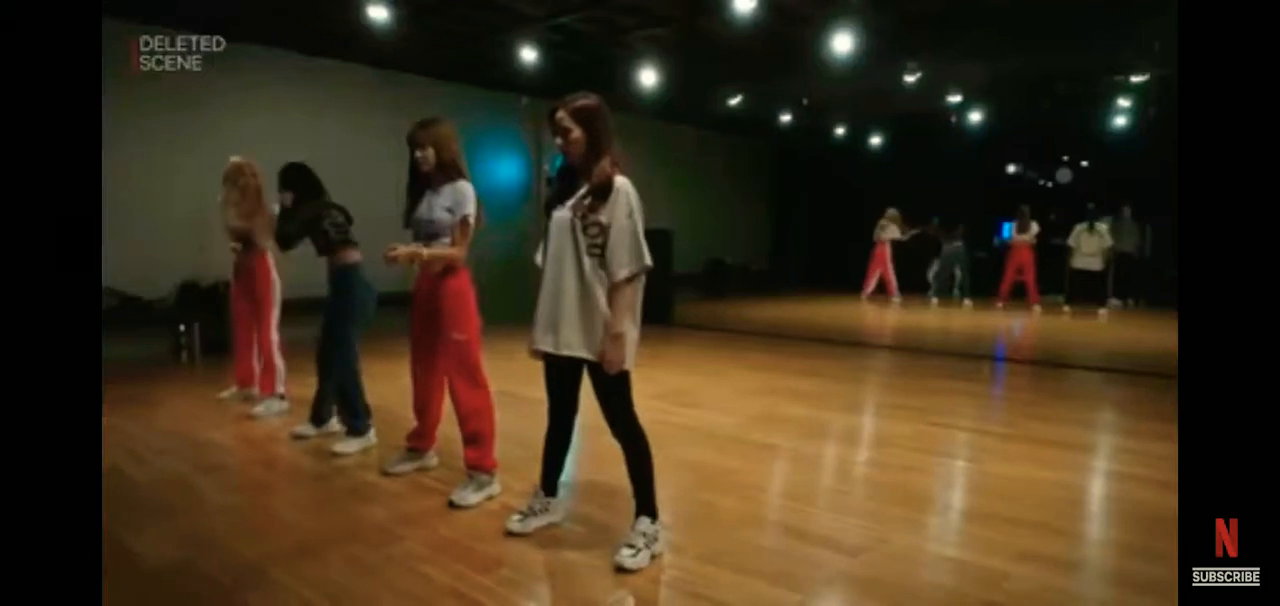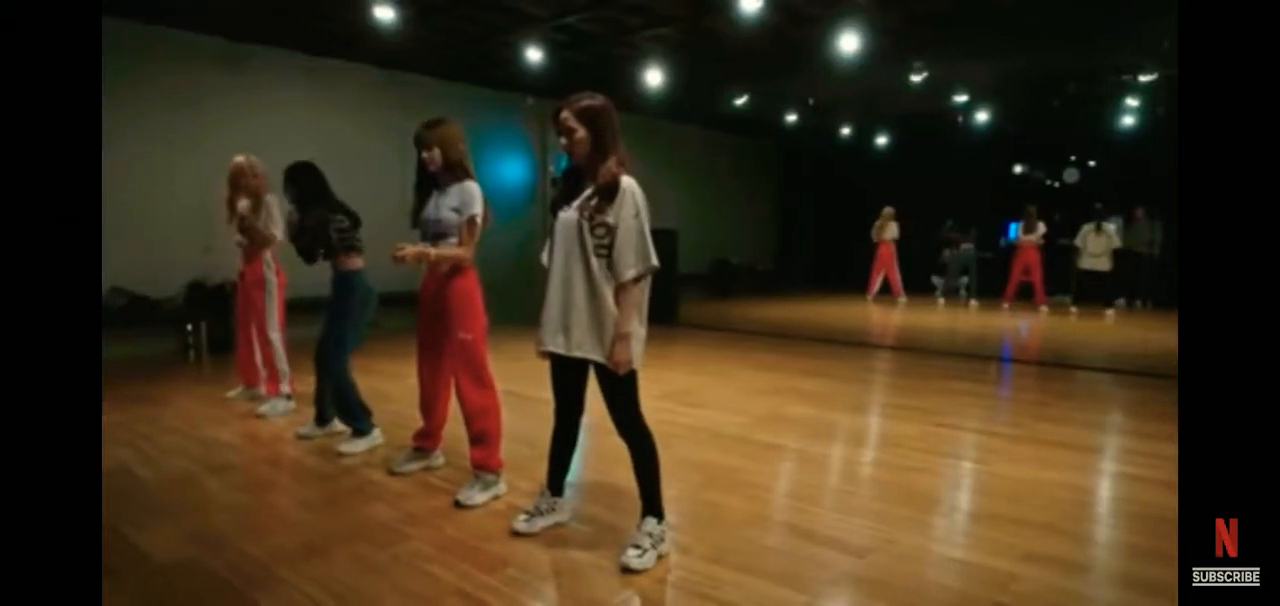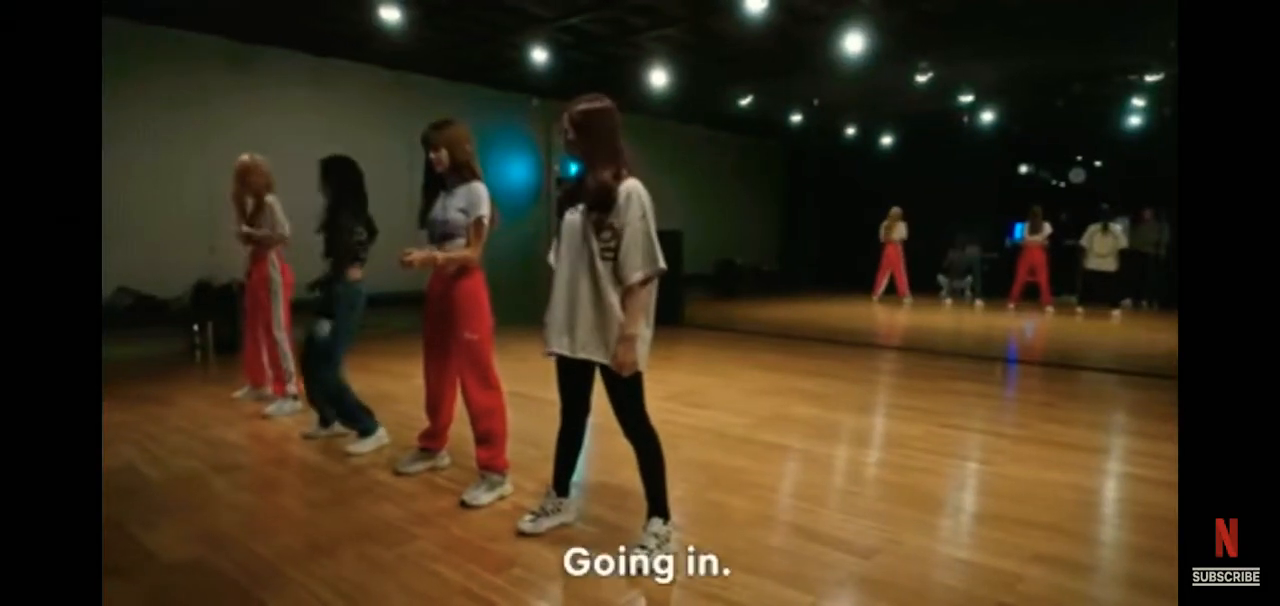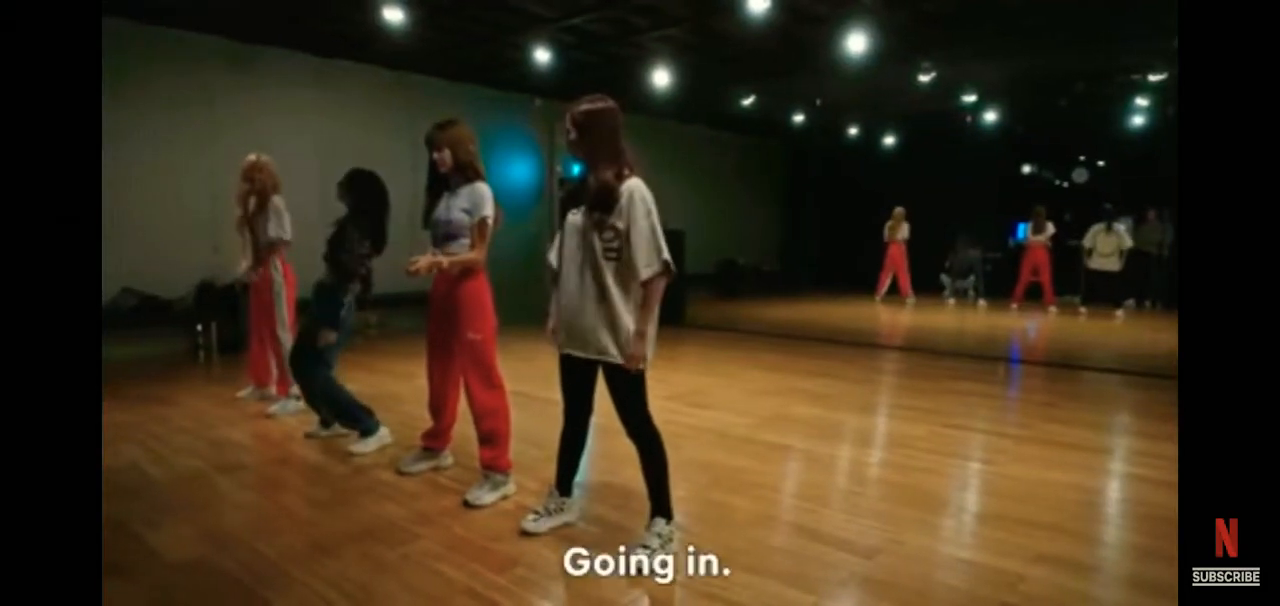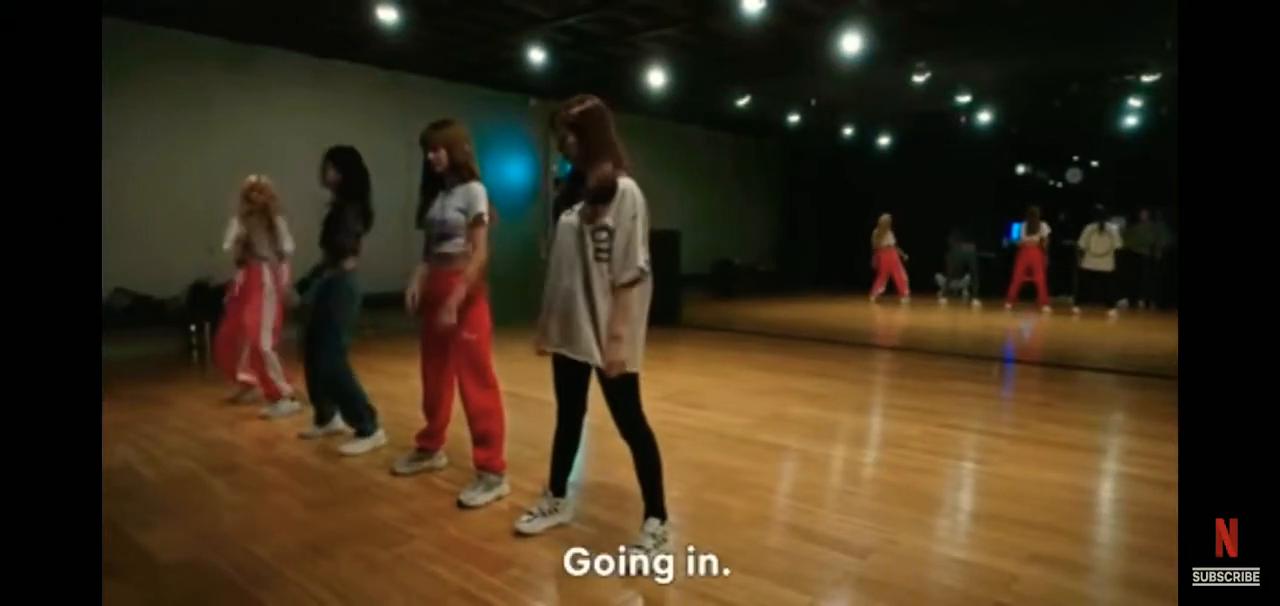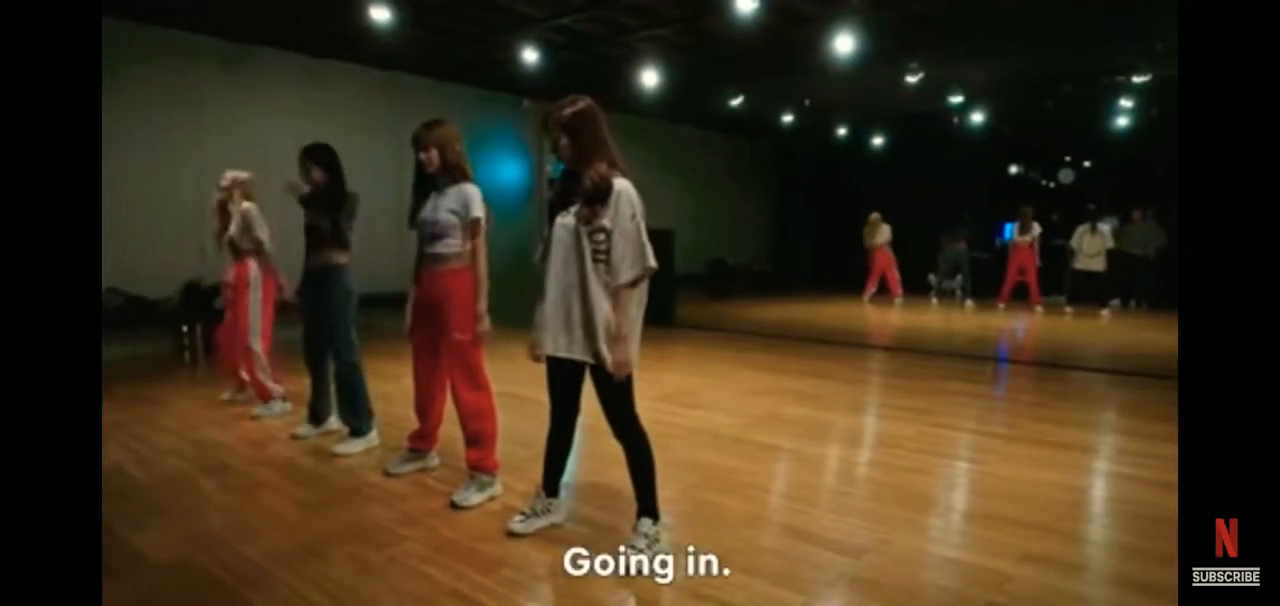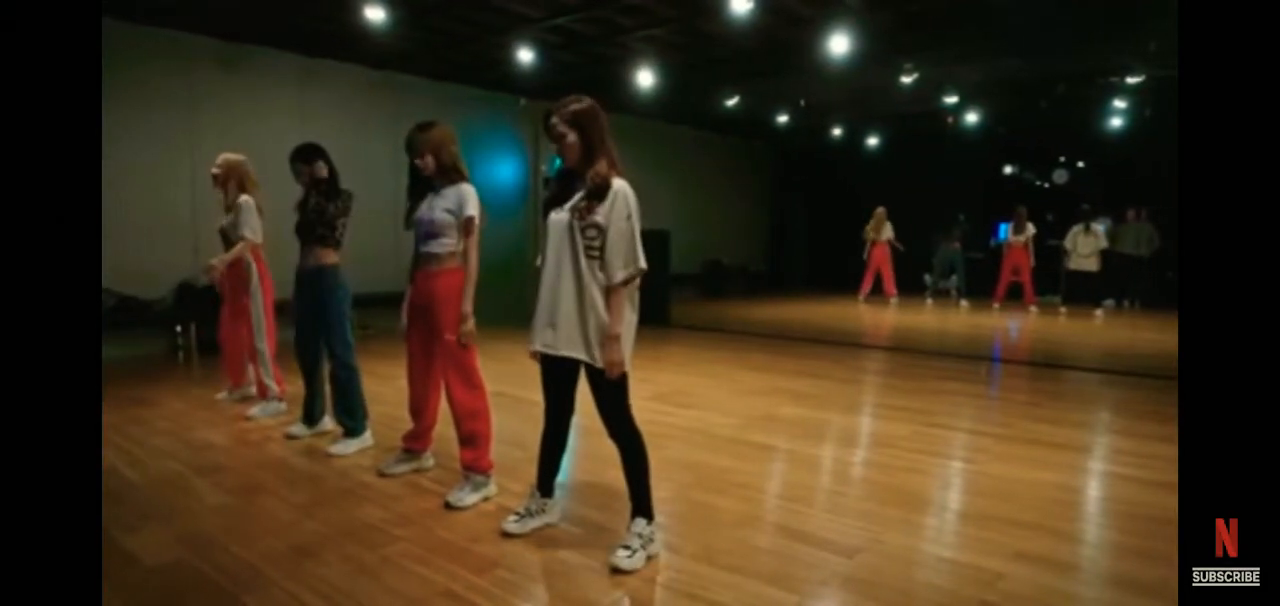
dt=0.4s
person 1, frame 1
left shoulder: (617, 190)
right shoulder: (565, 191)
left elbow: (627, 272)
right elbow: (551, 265)
left wrist: (616, 334)
right wrist: (541, 325)
left hip: (599, 333)
right hip: (561, 330)
left knee: (621, 422)
right knee: (559, 415)
left ankle: (648, 523)
right ankle: (548, 499)
person 1, frame 2
left shoulder: (624, 190)
right shoulder: (570, 190)
left elbow: (633, 272)
right elbow: (556, 265)
left wrist: (623, 334)
right wrist: (546, 324)
left hip: (606, 333)
right hip: (567, 330)
left knee: (628, 422)
right knee: (566, 415)
left ankle: (653, 523)
right ankle: (554, 499)
person 1, frame 3
left shoulder: (629, 193)
right shoulder: (577, 192)
left elbow: (641, 274)
right elbow: (563, 265)
left wrist: (629, 336)
right wrist: (554, 323)
left hip: (612, 335)
right hip: (573, 330)
left knee: (633, 423)
right knee: (572, 416)
left ankle: (659, 523)
right ankle: (560, 499)
person 1, frame 4
left shoulder: (632, 192)
right shoulder: (581, 191)
left elbow: (654, 270)
left wrist: (641, 332)
right wrist: (555, 313)
left hip: (617, 334)
right hip: (576, 329)
left knee: (636, 423)
right knee: (575, 415)
left ankle: (662, 523)
right ankle: (563, 498)
person 1, frame 5
left shoulder: (623, 192)
right shoulder: (573, 192)
left elbow: (628, 274)
right elbow: (559, 267)
left wrist: (618, 336)
right wrist: (545, 321)
left hip: (605, 335)
right hip: (568, 330)
left knee: (630, 423)
right knee: (568, 416)
left ankle: (656, 523)
right ankle: (556, 499)
person 1, frame 6
left shoulder: (619, 192)
right shoulder: (567, 193)
left elbow: (630, 274)
right elbow: (552, 269)
left wrist: (622, 337)
right wrist: (541, 326)
left hip: (603, 335)
right hip: (562, 332)
left knee: (623, 423)
right knee: (561, 416)
left ankle: (649, 523)
right ankle: (549, 499)
person 1, frame 7
left shoulder: (615, 192)
right shoulder: (563, 192)
left elbow: (622, 273)
right elbow: (551, 267)
left wrist: (614, 336)
right wrist: (539, 327)
left hip: (597, 334)
right hip: (558, 331)
left knee: (618, 423)
right knee: (556, 416)
left ankle: (644, 524)
right ankle: (544, 500)
person 2, frame 1
left shoulder: (460, 190)
right shoulder: (423, 192)
left elbow: (458, 253)
right elbow: (422, 243)
left wrist: (417, 253)
right wrist: (406, 254)
left hip: (452, 287)
right hip: (425, 286)
left knee: (465, 379)
right knee: (425, 373)
left ankle: (483, 471)
right ankle: (421, 447)
person 2, frame 2
left shoulder: (467, 190)
right shoulder: (430, 191)
left elbow: (465, 253)
right elbow: (430, 244)
left wrist: (424, 253)
right wrist: (413, 254)
left hip: (459, 287)
right hip: (431, 286)
left knee: (472, 378)
right knee: (431, 372)
left ankle: (489, 471)
right ankle: (427, 447)
person 2, frame 3
left shoulder: (475, 191)
right shoulder: (438, 192)
left elbow: (473, 254)
right elbow: (438, 246)
left wrist: (432, 257)
right wrist: (422, 257)
left hip: (465, 288)
right hip: (438, 287)
left knee: (478, 379)
right knee: (437, 373)
left ankle: (495, 471)
right ankle: (433, 447)
person 2, frame 4
left shoulder: (478, 192)
right shoulder: (442, 193)
left elbow: (478, 255)
right elbow: (441, 247)
left wrist: (437, 262)
right wrist: (427, 261)
left hip: (469, 289)
right hip: (441, 289)
left knee: (481, 379)
right knee: (440, 374)
left ankle: (498, 470)
right ankle: (436, 446)
person 2, frame 5
left shoulder: (473, 191)
right shoulder: (437, 194)
left elbow: (479, 255)
right elbow: (430, 251)
left wrist: (455, 301)
right wrist: (417, 280)
left hip: (463, 291)
right hip: (436, 289)
left knee: (476, 381)
right knee: (434, 376)
left ankle: (492, 471)
right ankle: (430, 447)
person 2, frame 6
left shoulder: (466, 193)
right shoulder: (429, 195)
left elbow: (479, 254)
right elbow: (422, 253)
left wrist: (481, 308)
right wrist: (412, 298)
left hip: (457, 289)
right hip: (428, 290)
left knee: (468, 382)
right knee: (426, 377)
left ankle: (485, 472)
right ankle: (423, 448)
person 2, frame 7
left shoulder: (463, 192)
right shoulder: (425, 195)
left elbow: (471, 255)
right elbow: (418, 252)
left wrist: (467, 309)
right wrist: (408, 298)
left hip: (449, 288)
right hip: (422, 289)
left knee: (462, 382)
right knee: (421, 377)
left ankle: (479, 472)
right ankle: (417, 448)
person 3, frame 1
left shoulder: (313, 208)
right shoulder: (319, 208)
left elbow: (285, 241)
right elbow: (292, 237)
left wrist: (285, 209)
right wrist: (289, 210)
left hip: (351, 283)
right hip: (344, 282)
left knee: (342, 357)
right knee: (328, 354)
left ankle: (361, 430)
right ankle: (323, 419)
person 3, frame 2
left shoulder: (318, 213)
right shoulder: (328, 209)
left elbow: (310, 255)
right elbow: (317, 251)
left wrist: (294, 228)
right wrist: (299, 226)
left hip: (352, 288)
right hip: (347, 286)
left knee: (334, 361)
right knee: (325, 356)
left ankle: (365, 430)
right ankle: (327, 419)
person 3, frame 3
left shoulder: (344, 216)
right shoulder: (345, 213)
left elbow: (341, 267)
left wrist: (326, 314)
right wrist: (321, 282)
left hip: (344, 295)
right hip: (343, 292)
left knee: (323, 367)
right knee: (314, 360)
left ankle: (370, 429)
right ankle: (330, 420)
person 3, frame 4
left shoulder: (353, 228)
right shoulder: (362, 225)
left elbow: (347, 278)
right elbow: (360, 273)
left wrist: (332, 324)
left hip: (333, 301)
right hip: (330, 299)
left knee: (315, 372)
right knee: (301, 363)
left ankle: (373, 429)
right ankle: (332, 420)
person 3, frame 5
left shoulder: (349, 208)
right shoulder: (343, 205)
left elbow: (338, 256)
left wrist: (305, 286)
right wrist: (310, 285)
left hip: (338, 286)
right hip: (331, 285)
left knee: (333, 361)
right knee: (315, 356)
left ankle: (369, 430)
right ankle: (328, 417)
person 3, frame 6
left shoulder: (344, 199)
right shoulder: (317, 201)
left elbow: (333, 230)
left wrist: (306, 201)
right wrist: (304, 283)
left hip: (335, 280)
right hip: (314, 279)
left knee: (344, 355)
right knee: (315, 352)
left ankle: (363, 430)
right ankle: (322, 417)
person 3, frame 7
left shoulder: (341, 198)
right shoulder: (308, 201)
left elbow: (319, 215)
left wrist: (320, 182)
left hip: (328, 280)
right hip: (306, 279)
left knee: (339, 354)
right knee: (307, 352)
left ankle: (358, 430)
right ankle: (315, 417)
person 4, frame 1
left shoulder: (263, 206)
right shoulder: (229, 205)
left elbow: (271, 236)
right elbow: (232, 235)
right wrist: (234, 244)
left hip: (263, 269)
right hip: (241, 269)
left knee: (266, 332)
right knee: (242, 330)
left ankle: (276, 395)
right ankle: (246, 384)
person 4, frame 2
left shoulder: (267, 201)
right shoulder: (241, 203)
left elbow: (272, 239)
right elbow: (239, 236)
left wrist: (249, 220)
right wrist: (239, 220)
left hip: (265, 270)
right hip: (247, 268)
left knee: (269, 331)
right knee: (245, 329)
left ankle: (282, 394)
right ankle: (253, 383)
person 4, frame 3
left shoulder: (269, 201)
right shoulder: (249, 203)
left elbow: (282, 236)
right elbow: (247, 236)
left wrist: (251, 233)
right wrist: (245, 233)
left hip: (272, 269)
right hip: (255, 267)
left knee: (276, 331)
right knee: (254, 329)
left ankle: (289, 394)
right ankle: (259, 383)
person 4, frame 4
left shoulder: (274, 202)
right shoulder: (252, 203)
left elbow: (283, 240)
right elbow: (250, 239)
left wrist: (260, 265)
right wrist: (249, 263)
left hip: (274, 271)
right hip: (259, 271)
left knee: (280, 333)
right knee: (259, 330)
left ankle: (292, 395)
right ankle: (264, 384)
person 4, frame 5
left shoulder: (275, 221)
right shoulder: (240, 222)
left elbow: (284, 256)
right elbow: (236, 257)
left wrist: (284, 285)
right wrist: (231, 290)
left hip: (264, 282)
right hip: (243, 282)
left knee: (260, 342)
right knee: (228, 338)
left ankle: (285, 397)
right ankle: (249, 384)
person 4, frame 6
left shoulder: (247, 208)
right shoulder: (230, 214)
left elbow: (263, 245)
left wrist: (277, 278)
right wrist: (229, 286)
left hip: (255, 277)
right hip: (240, 278)
left knee: (252, 341)
right knee: (228, 337)
left ankle: (276, 398)
right ankle: (244, 384)
person 4, frame 7
left shoulder: (244, 202)
right shoulder: (229, 203)
left elbow: (249, 242)
left wrist: (221, 261)
right wrist: (223, 268)
left hip: (249, 272)
right hip: (235, 273)
left knee: (257, 336)
right knee: (231, 333)
left ankle: (273, 398)
right ankle: (242, 383)
